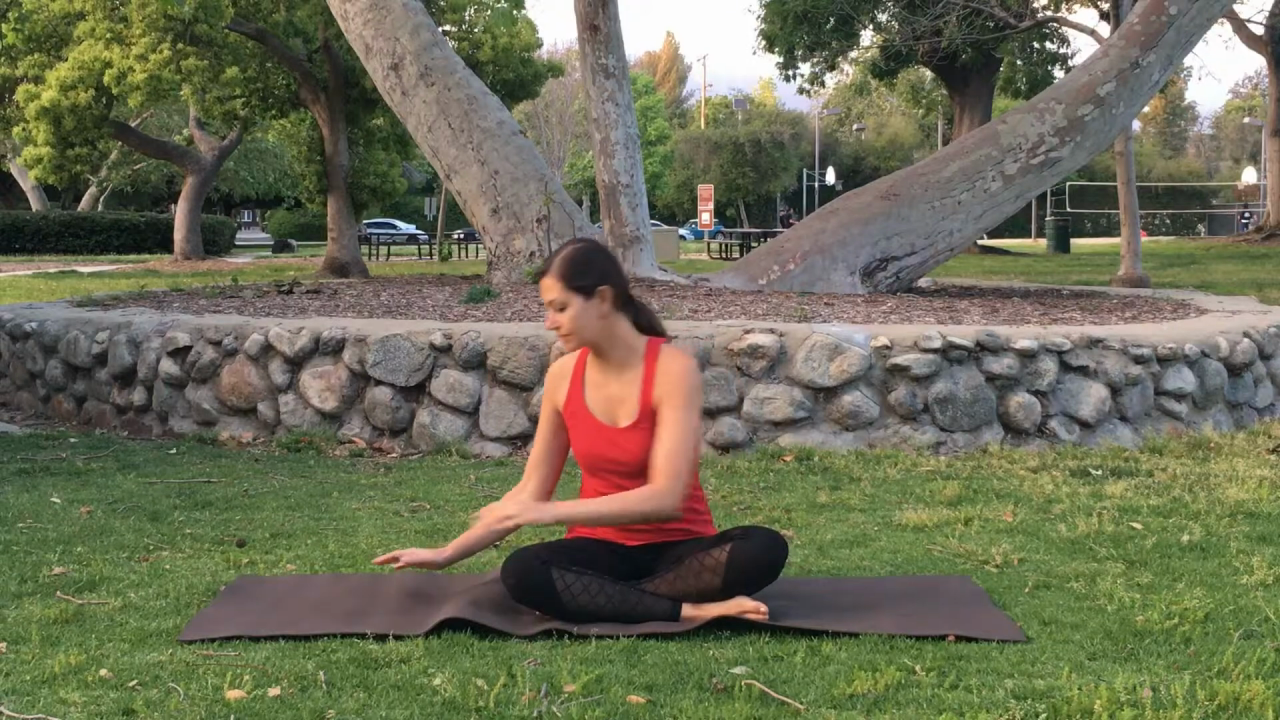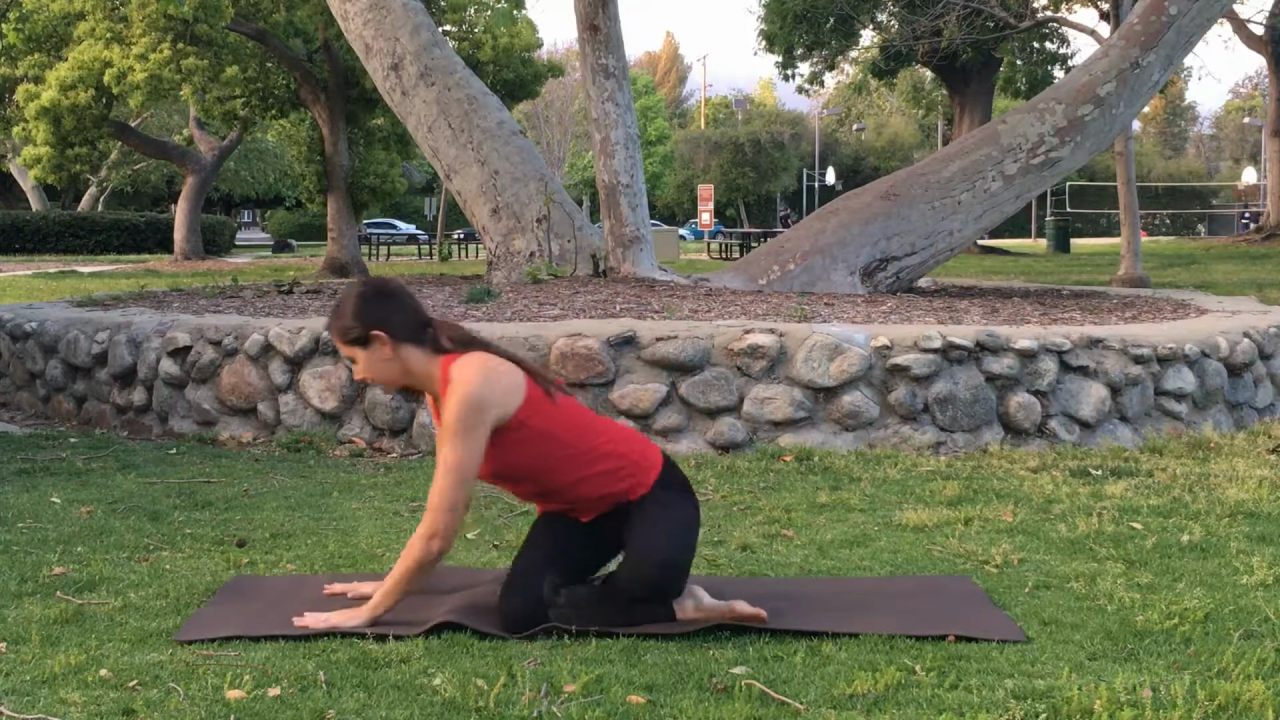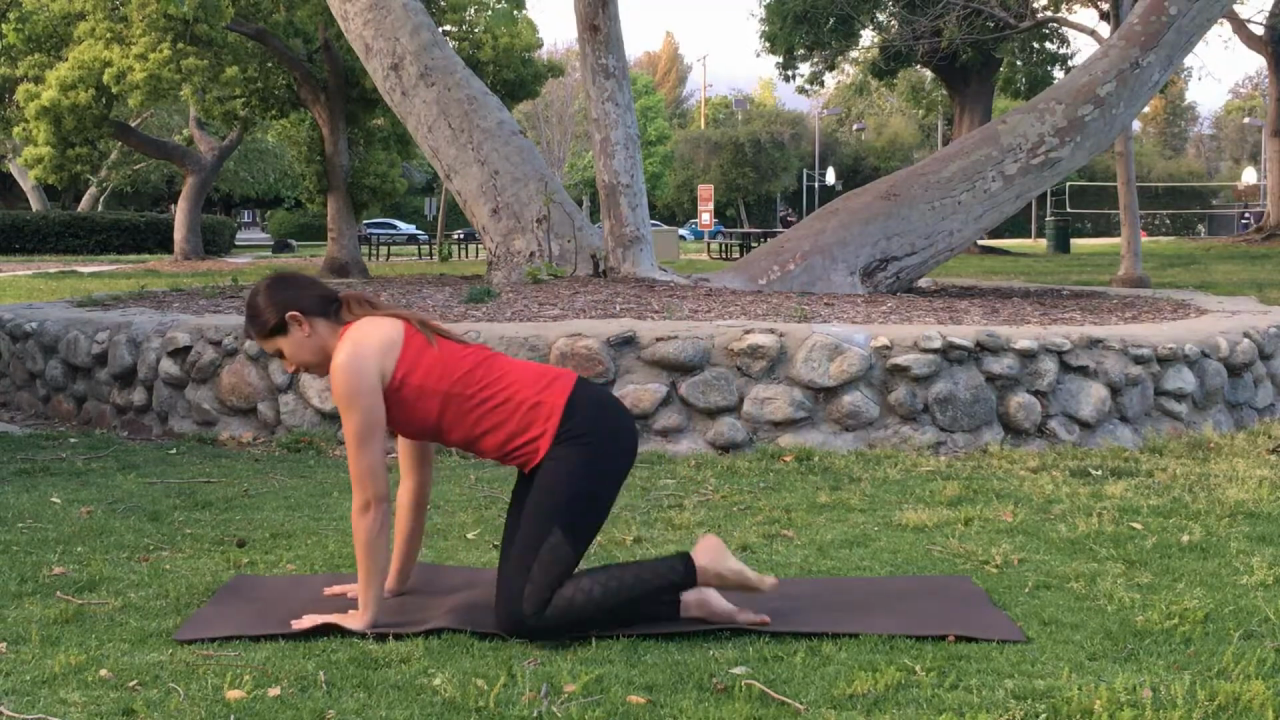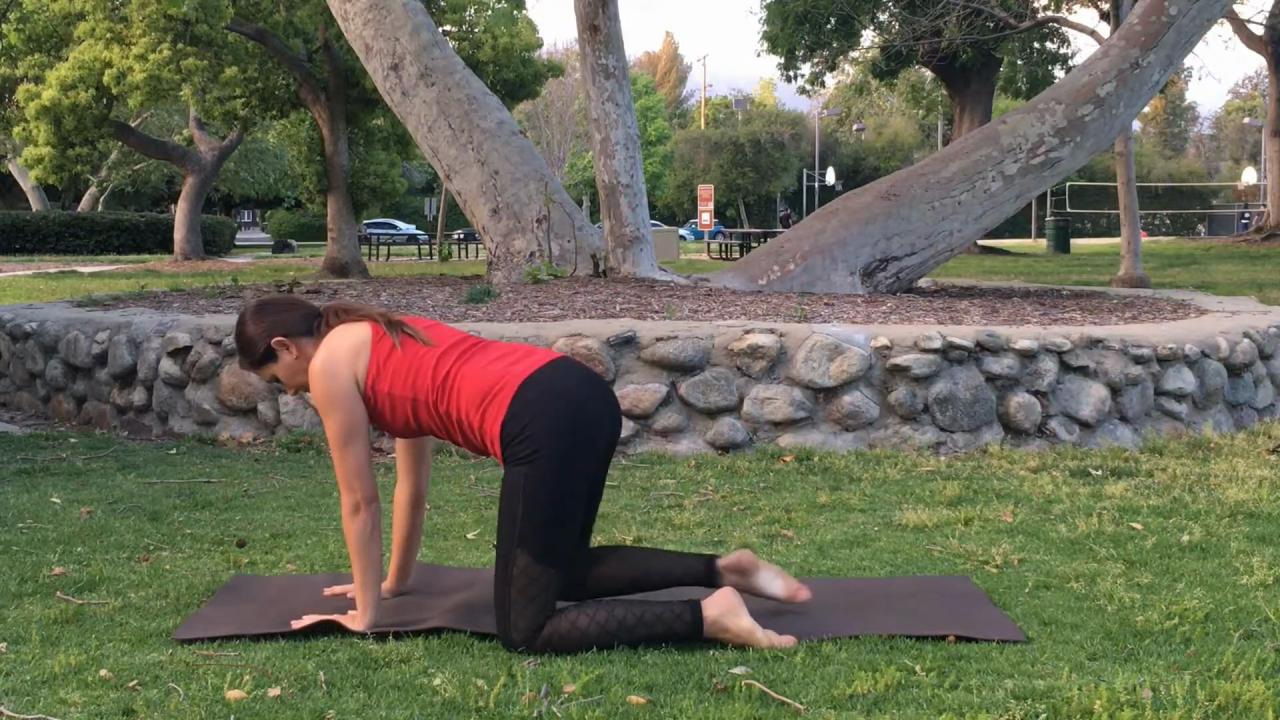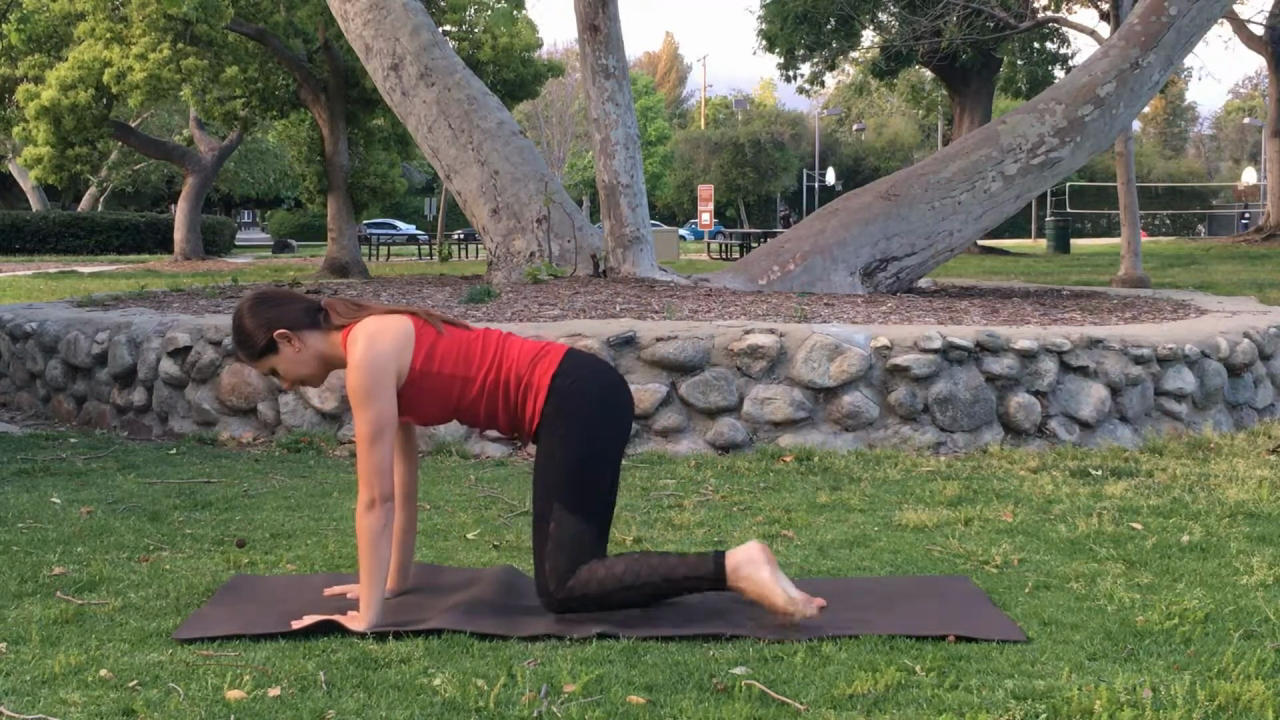
dt=0.7s
person 1, frame 1
left shoulder: (674, 368)
right shoulder: (563, 375)
left elbow: (667, 495)
right elbow: (533, 488)
left wrist: (553, 512)
right wrist: (452, 549)
left hip: (677, 547)
right hip: (601, 547)
left knee: (764, 552)
right knee: (520, 573)
left ankle: (602, 598)
right ankle: (685, 611)
person 1, frame 2
left shoulder: (470, 385)
right shoulder: (442, 385)
left elbow: (438, 534)
right elbow: (445, 513)
left wrist: (370, 611)
right wrist: (392, 584)
left hip: (645, 492)
right hip: (576, 510)
left knee: (651, 577)
right knee: (519, 612)
right ankle: (676, 608)
person 1, frame 3
left shoulder: (353, 357)
right shoulder: (388, 341)
left elbow: (370, 499)
right elbow: (415, 482)
left wrist: (366, 611)
right wrist: (394, 579)
left hip: (584, 430)
right hip: (561, 435)
left knee: (531, 613)
right knee: (519, 611)
left ankle: (698, 565)
right ankle: (687, 600)
person 1, frame 4
left shoulder: (330, 364)
right shoulder: (388, 344)
left elbow: (359, 503)
right elbow: (412, 483)
left wrist: (365, 612)
right wrist: (393, 581)
left hip: (545, 423)
right hip: (582, 393)
left knee: (524, 631)
right knee: (565, 572)
left ankle: (707, 615)
right ankle: (723, 571)
person 1, frame 5
left shoulder: (367, 352)
right shoulder: (380, 345)
left elbow: (376, 495)
right elbow: (401, 481)
left wrist: (367, 613)
right wrist: (392, 580)
left hip: (578, 398)
right hip: (583, 395)
left knee: (562, 588)
right knee: (578, 573)
left ankle: (732, 567)
right ankle: (736, 565)
